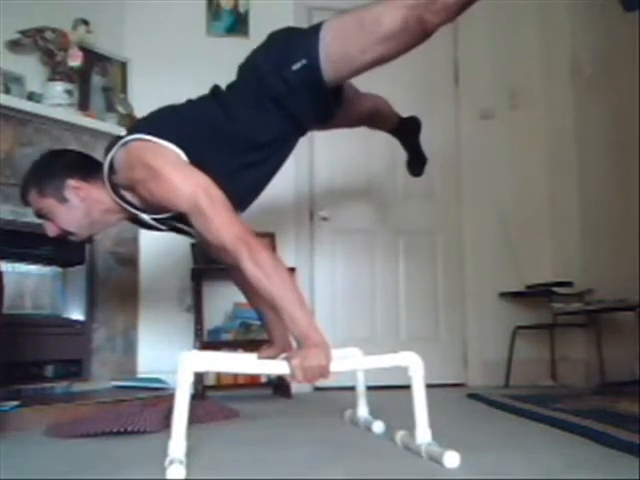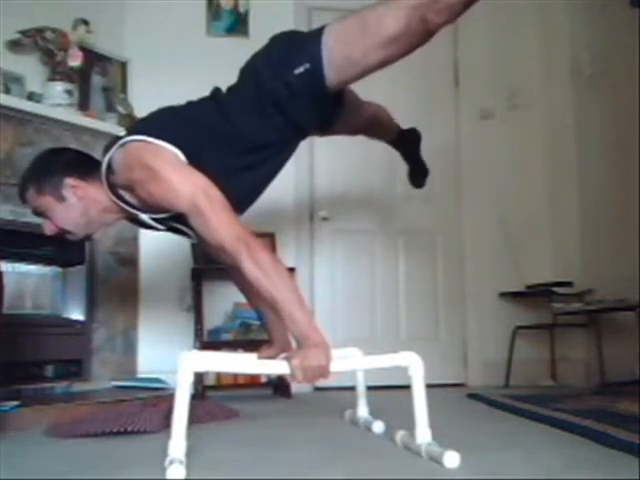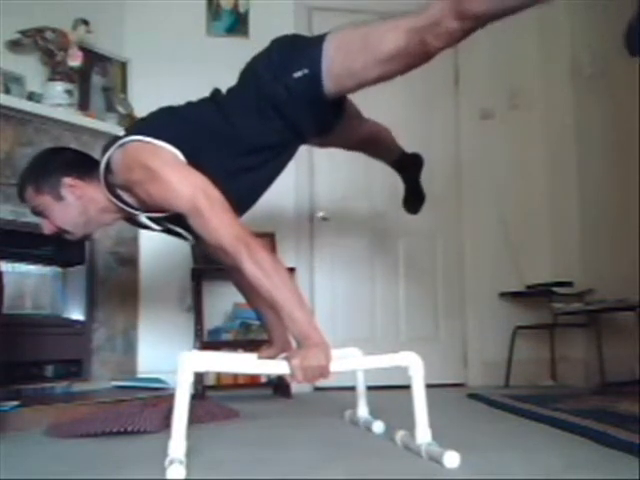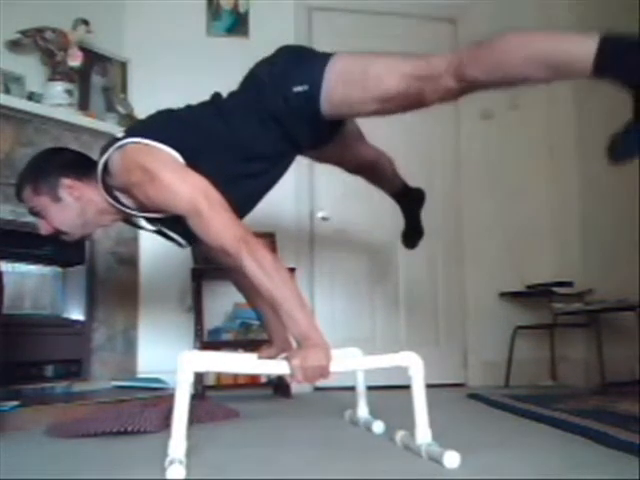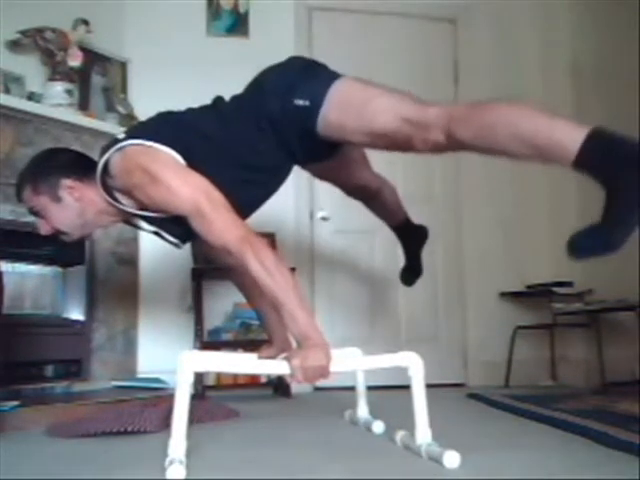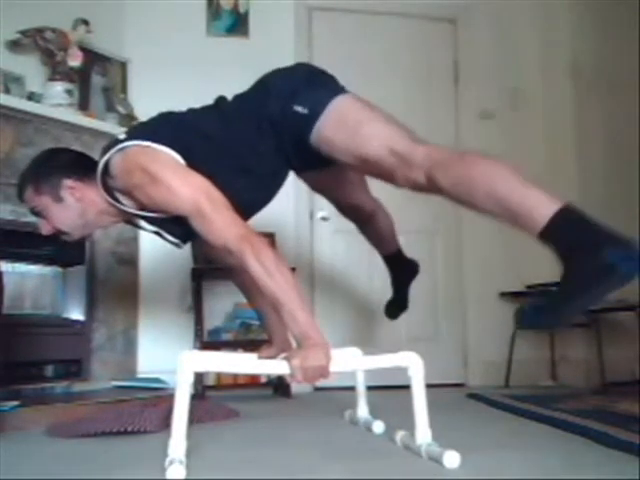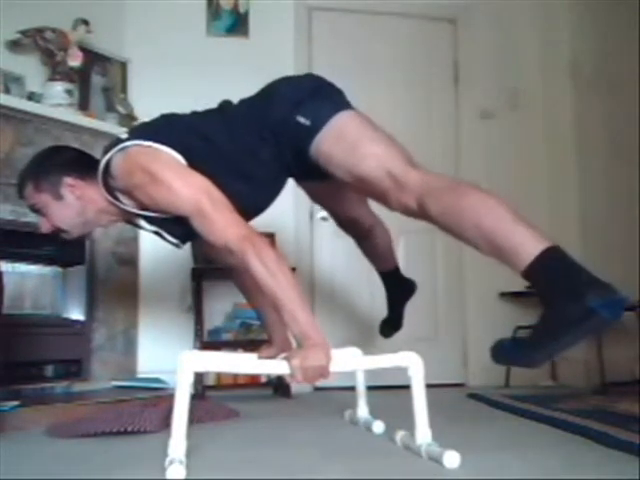
dt=0.3s
person 1, frame 1
left shoulder: (143, 168)
right shoulder: (143, 205)
left elbow: (244, 248)
right elbow: (232, 257)
left wrist: (312, 340)
right wrist: (280, 338)
left hip: (290, 71)
right hip: (282, 94)
right knee: (360, 111)
right ankle: (403, 129)
person 1, frame 2
left shoulder: (141, 170)
right shoulder: (140, 205)
left elbow: (243, 247)
right elbow: (230, 256)
left wrist: (312, 341)
right wrist: (279, 336)
left hip: (290, 74)
right hip: (285, 103)
right knee: (359, 120)
right ankle: (402, 141)
person 1, frame 3
left shoulder: (137, 169)
right shoulder: (137, 207)
left elbow: (240, 248)
right elbow: (232, 257)
left wrist: (310, 340)
right wrist: (280, 337)
left hip: (288, 78)
right hip: (287, 109)
right knee: (360, 135)
right ankle: (405, 165)
person 1, frame 4
left shoulder: (136, 171)
right shoulder: (135, 206)
left elbow: (240, 246)
right elbow: (231, 257)
left wrist: (311, 339)
right wrist: (279, 338)
left hip: (290, 86)
right hip: (287, 116)
left knee: (442, 76)
right knee: (360, 158)
right ankle: (407, 199)
person 1, frame 5
left shoulder: (135, 170)
right shoulder: (135, 209)
left elbow: (243, 245)
right elbow: (233, 257)
left wrist: (311, 340)
right wrist: (278, 337)
left hip: (290, 96)
right hip: (287, 126)
left knee: (435, 127)
right knee: (360, 182)
right ankle: (408, 235)
person 1, frame 6
left shoulder: (137, 170)
right shoulder: (137, 209)
left elbow: (244, 244)
right elbow: (233, 256)
left wrist: (311, 340)
right wrist: (278, 337)
left hip: (291, 100)
right hip: (287, 133)
left knee: (416, 164)
right knee: (355, 203)
right ankle: (399, 267)
person 1, frame 7
left shoulder: (137, 170)
right shoulder: (134, 208)
left elbow: (245, 244)
right elbow: (232, 257)
left wrist: (313, 340)
right wrist: (278, 337)
left hip: (295, 111)
right hip: (288, 139)
left knee: (410, 189)
right knee: (354, 216)
left ankle: (573, 288)
right ankle: (396, 288)
